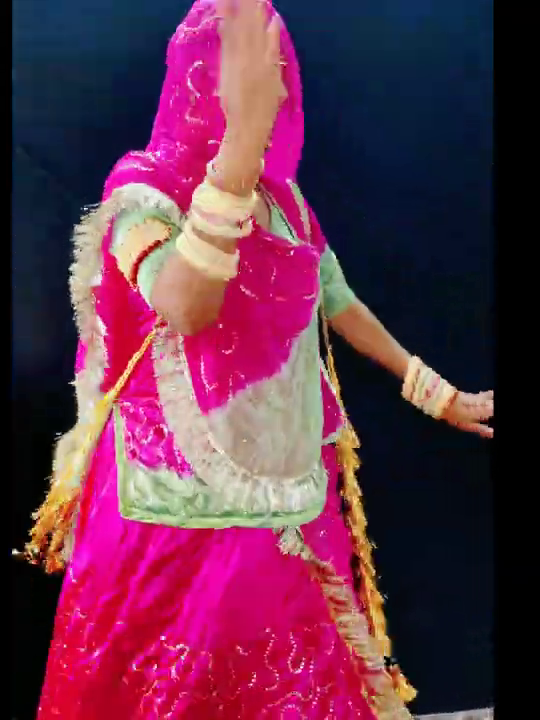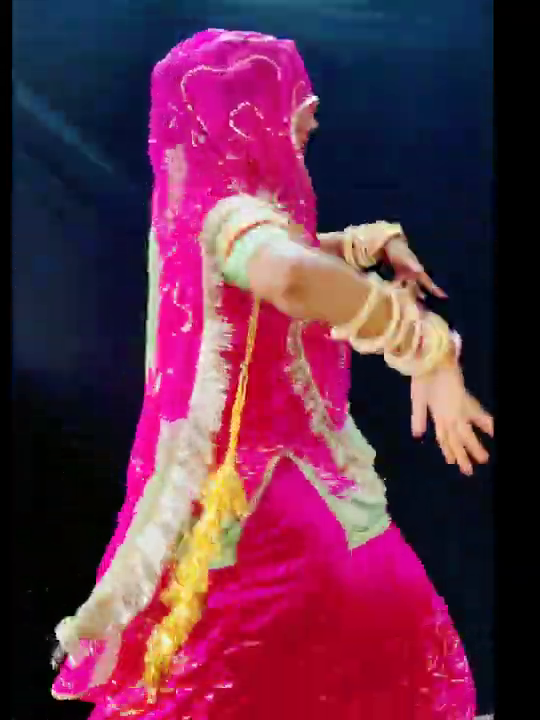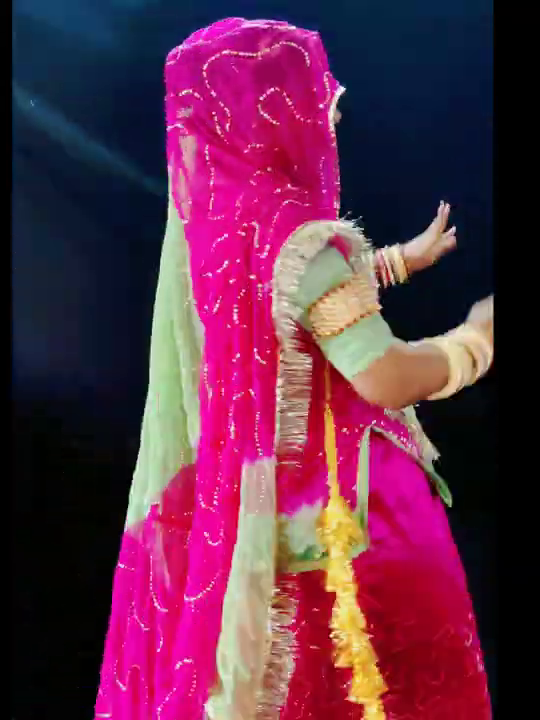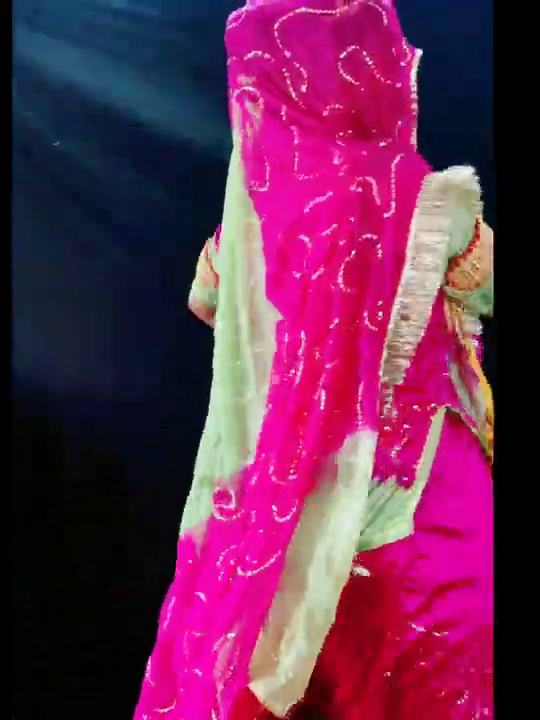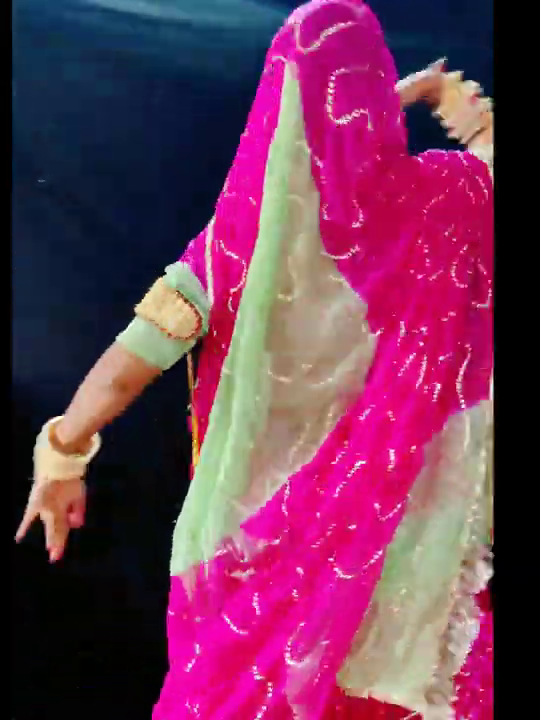
dt=0.4s
person 1, frame 1
left shoulder: (287, 202)
right shoulder: (143, 193)
left elbow: (340, 307)
right elbow: (187, 303)
left wrist: (432, 386)
right wrist: (244, 130)
left hip: (284, 491)
right hip: (173, 496)
person 1, frame 2
left shoulder: (215, 207)
right shoulder: (233, 211)
left elbow: (288, 253)
right elbow: (289, 275)
left wrist: (379, 242)
right wrist: (429, 353)
left hip: (253, 493)
right hip: (276, 507)
person 1, frame 3
left shoulder: (214, 214)
right shoulder: (296, 233)
right elbow: (387, 381)
left wrist: (396, 263)
right wrist: (481, 333)
left hip: (238, 505)
right hip: (340, 511)
person 1, frame 4
left shoulder: (263, 188)
right shoulder: (408, 192)
left elbow: (207, 299)
right elbow: (486, 289)
left hip: (288, 492)
right hip: (406, 496)
person 1, frame 5
left shoulder: (248, 230)
right shoulder: (457, 194)
left elbow: (120, 372)
left wrist: (59, 459)
right wrist: (450, 95)
left hip: (281, 535)
right hip: (411, 534)
